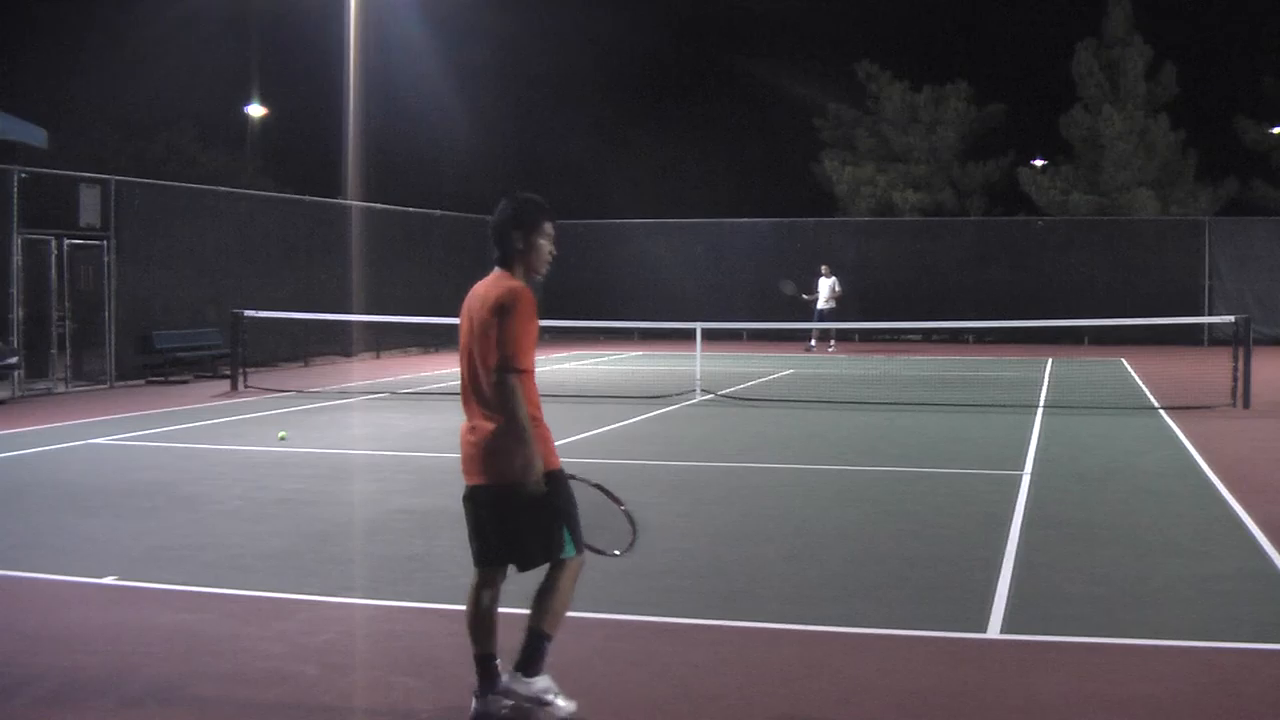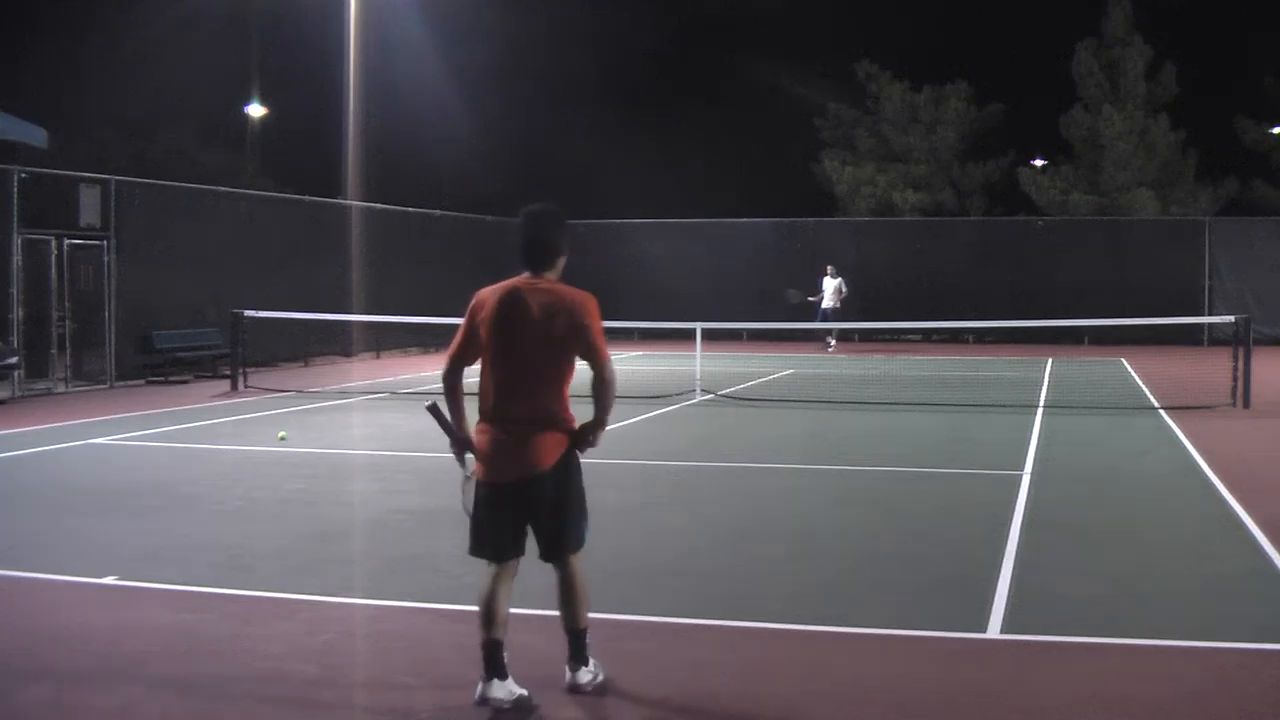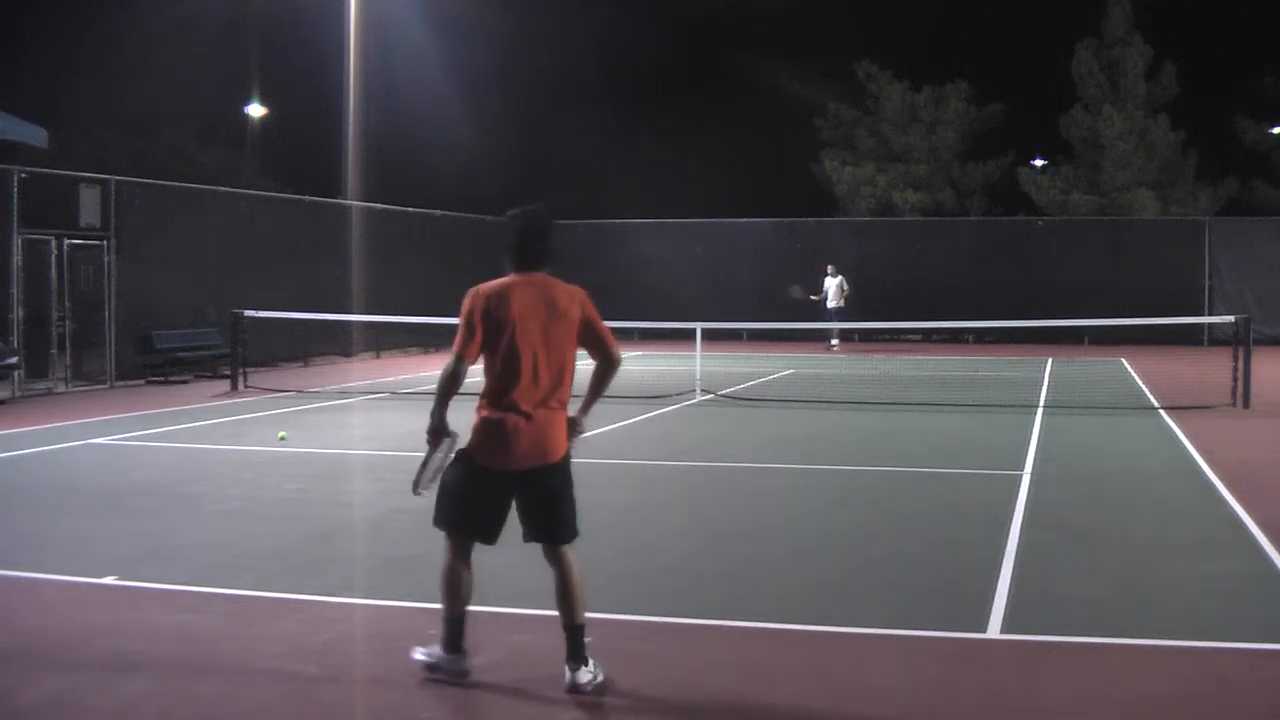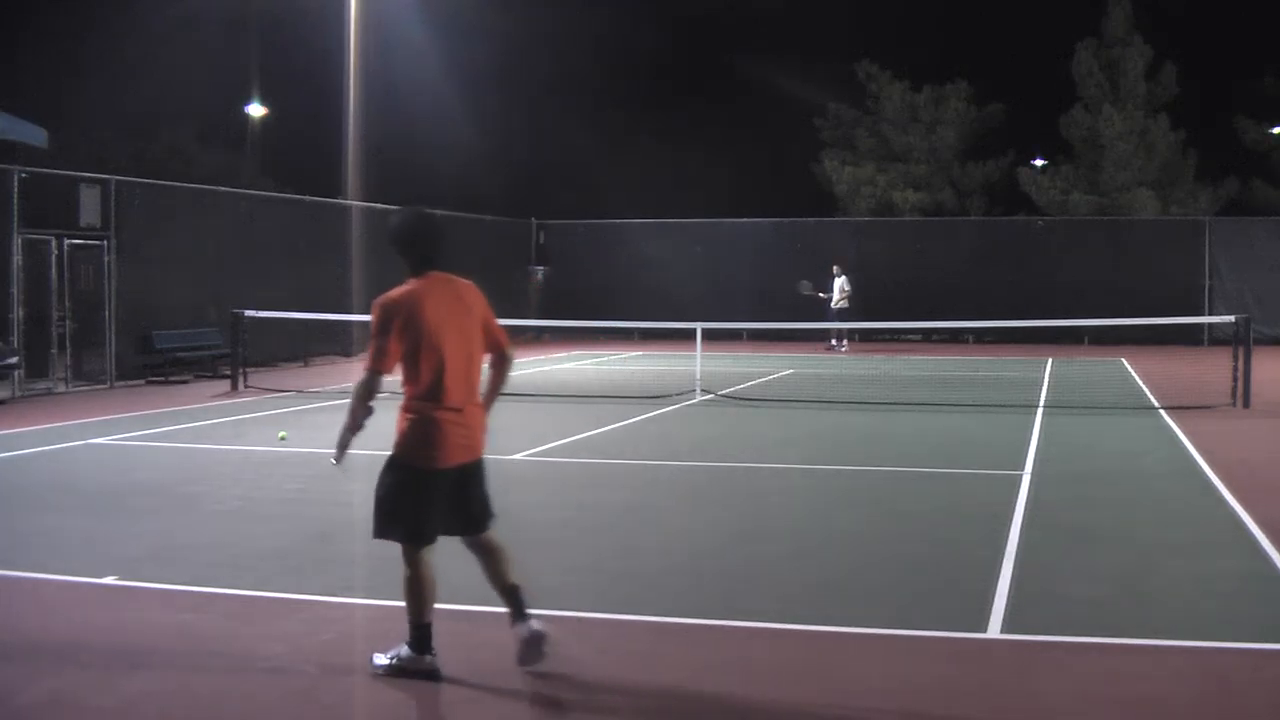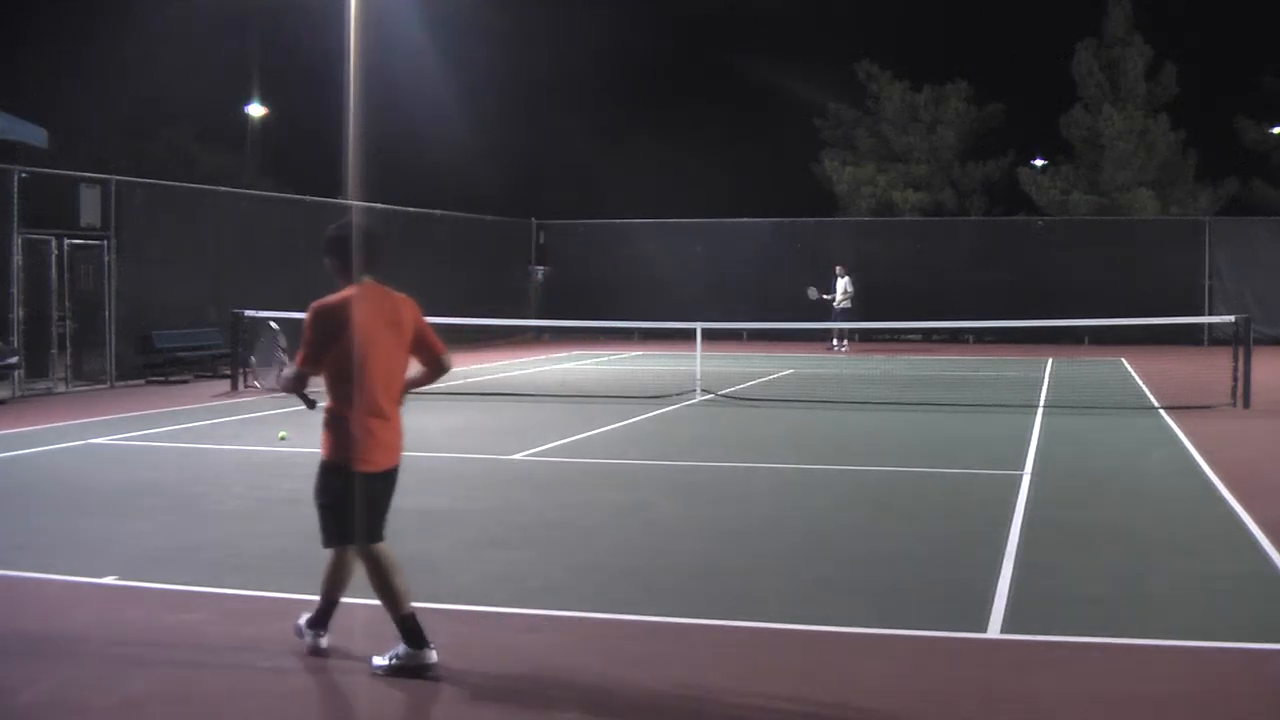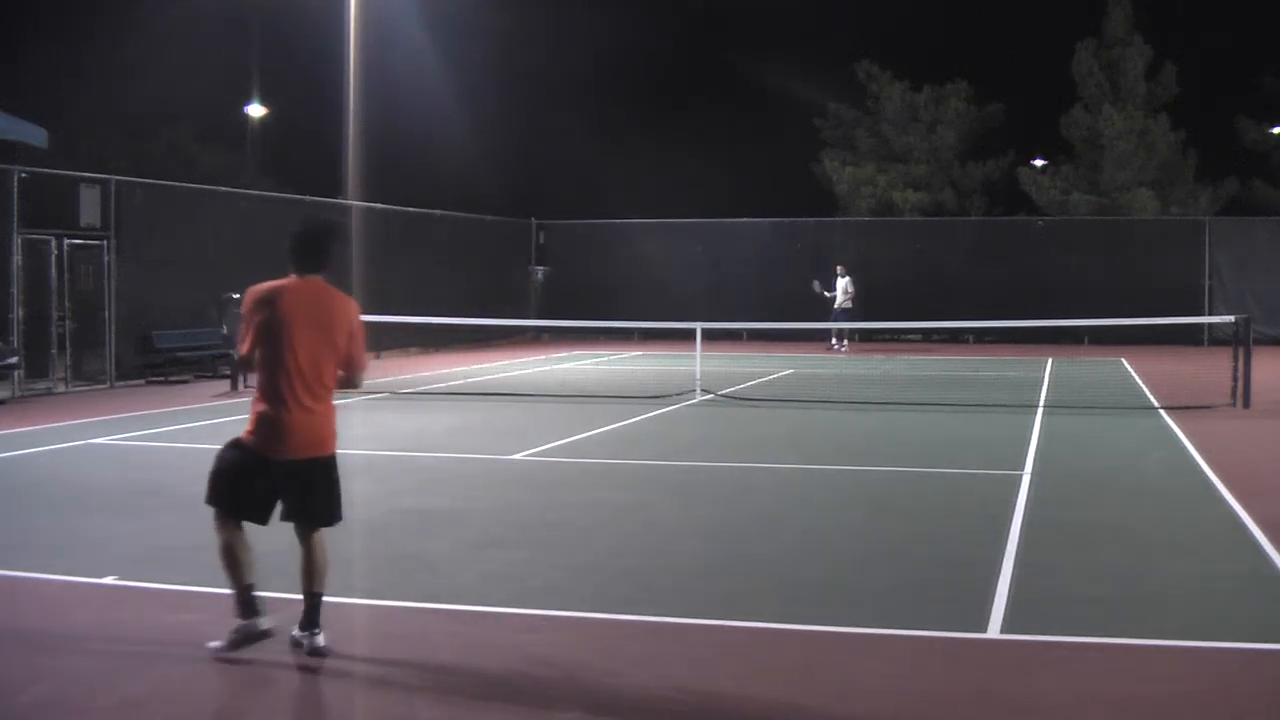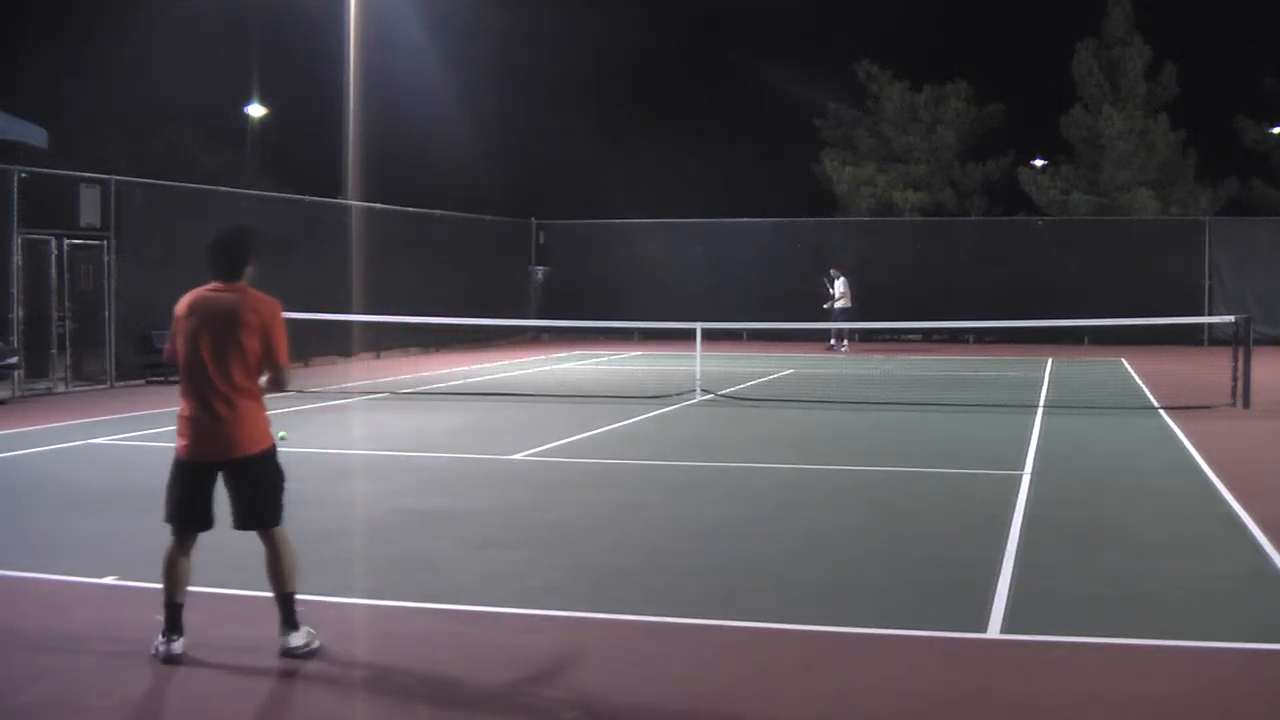
dt=0.4s
person 1, frame 1
left shoulder: (480, 291)
right shoulder: (515, 294)
right elbow: (506, 382)
right wrist: (529, 452)
left hip: (481, 456)
right hip: (516, 457)
left knee: (488, 573)
right knee: (568, 558)
right ankle: (527, 673)
person 1, frame 2
left shoulder: (486, 300)
right shoulder: (577, 304)
left elbow: (451, 372)
right elbow: (604, 377)
left wrist: (461, 428)
right wrist: (596, 426)
left hip: (494, 452)
right hip: (550, 450)
left knee: (502, 566)
right knee: (567, 559)
left ankle: (494, 677)
right ankle: (580, 665)
person 1, frame 3
left shoulder: (484, 297)
right shoulder: (573, 299)
left elbow: (457, 369)
right elbow: (611, 360)
left wrist: (437, 418)
right wrist: (580, 414)
left hip: (492, 443)
right hip: (549, 445)
left knee: (457, 543)
right knee: (560, 552)
left ankle: (452, 651)
right ankle: (578, 663)
person 1, frame 4
left shoulder: (395, 304)
right shoulder: (470, 293)
left elbow: (373, 380)
right elbow: (503, 358)
left wrist: (352, 423)
left hip: (423, 441)
right hip: (468, 439)
left knee: (415, 548)
right knee: (479, 534)
left ankle: (420, 651)
right ankle: (523, 622)
person 1, frame 5
left shoulder: (328, 311)
right shoulder: (403, 305)
left elbow: (297, 380)
right elbow: (441, 365)
left wrist: (285, 378)
left hip: (350, 445)
right hip: (387, 443)
left knee: (368, 547)
right knee: (348, 540)
left ankle: (416, 645)
right ankle: (317, 626)
person 1, frame 6
left shoulder: (262, 296)
right shoulder: (345, 307)
left elbow: (246, 359)
right elbow: (353, 379)
left hip: (269, 435)
right hip: (319, 439)
left knee: (227, 517)
right knee: (309, 532)
left ankle: (251, 615)
right ankle: (311, 628)
person 1, frame 7
left shoulder: (185, 306)
right shoulder: (263, 307)
left elbow: (177, 365)
right elbow: (278, 377)
left hip: (195, 439)
right hip: (248, 438)
left knee: (182, 537)
right knee: (272, 531)
left ankle: (171, 635)
right ankle: (292, 630)
